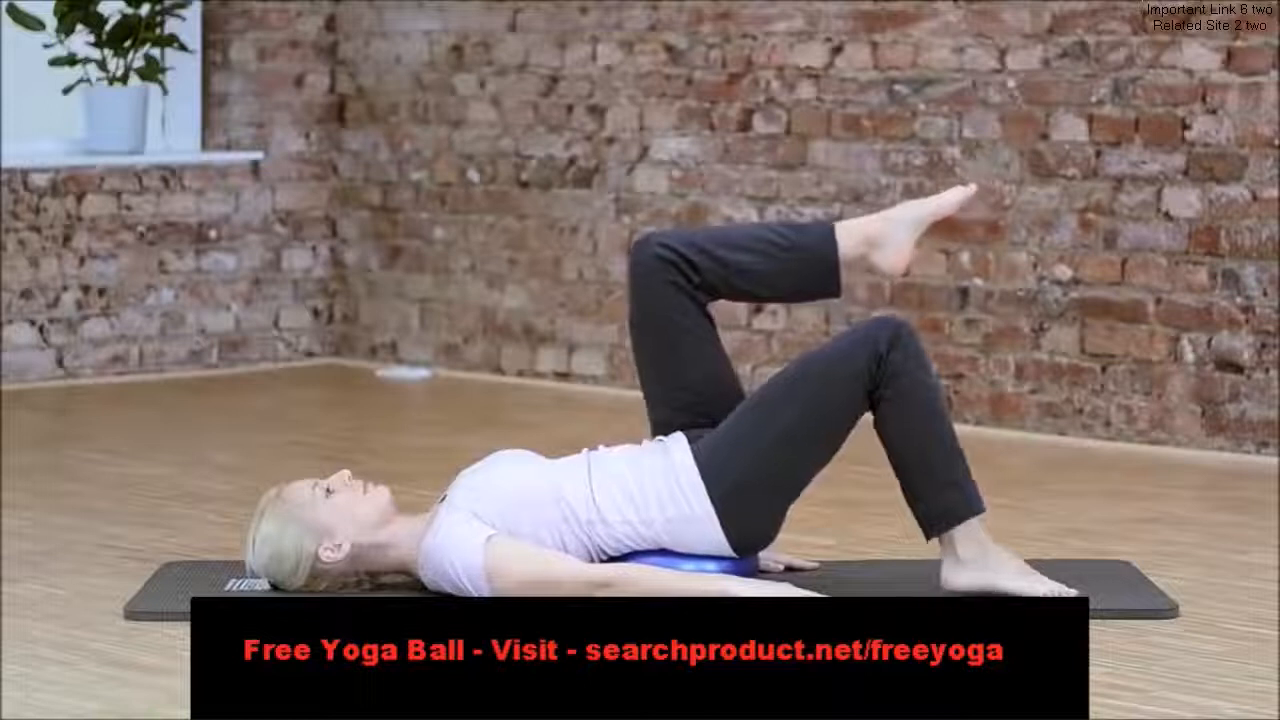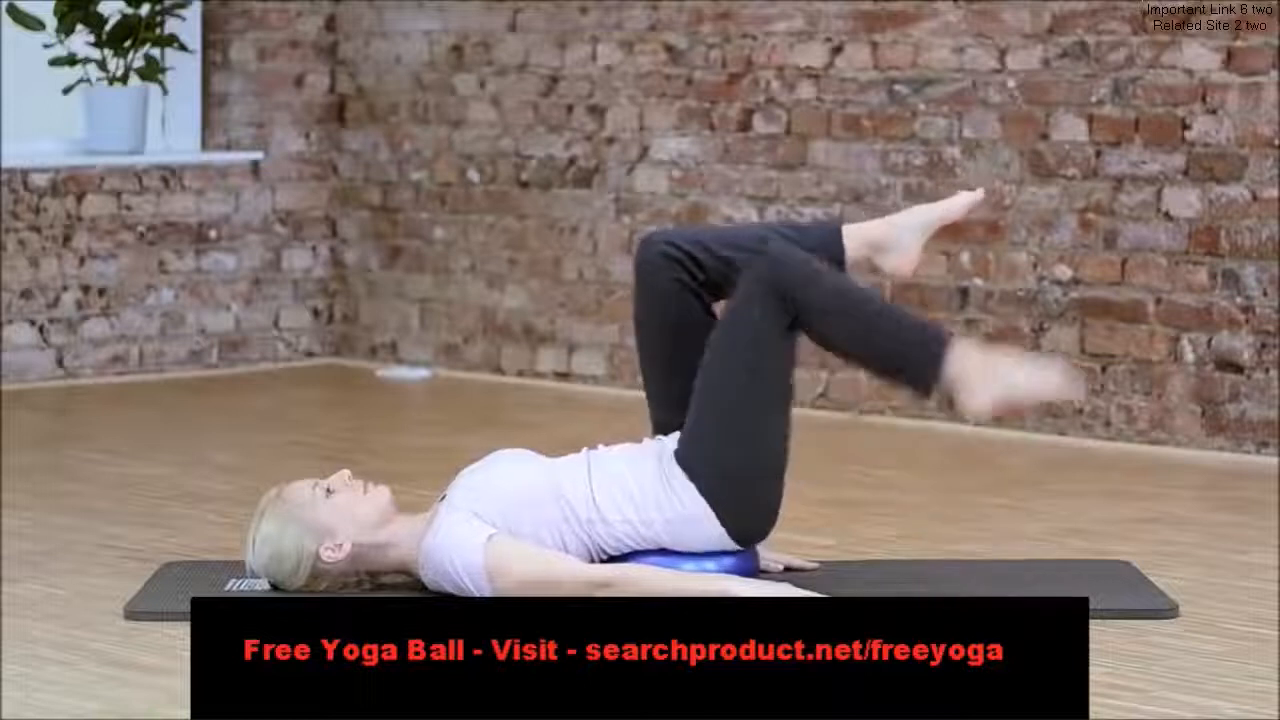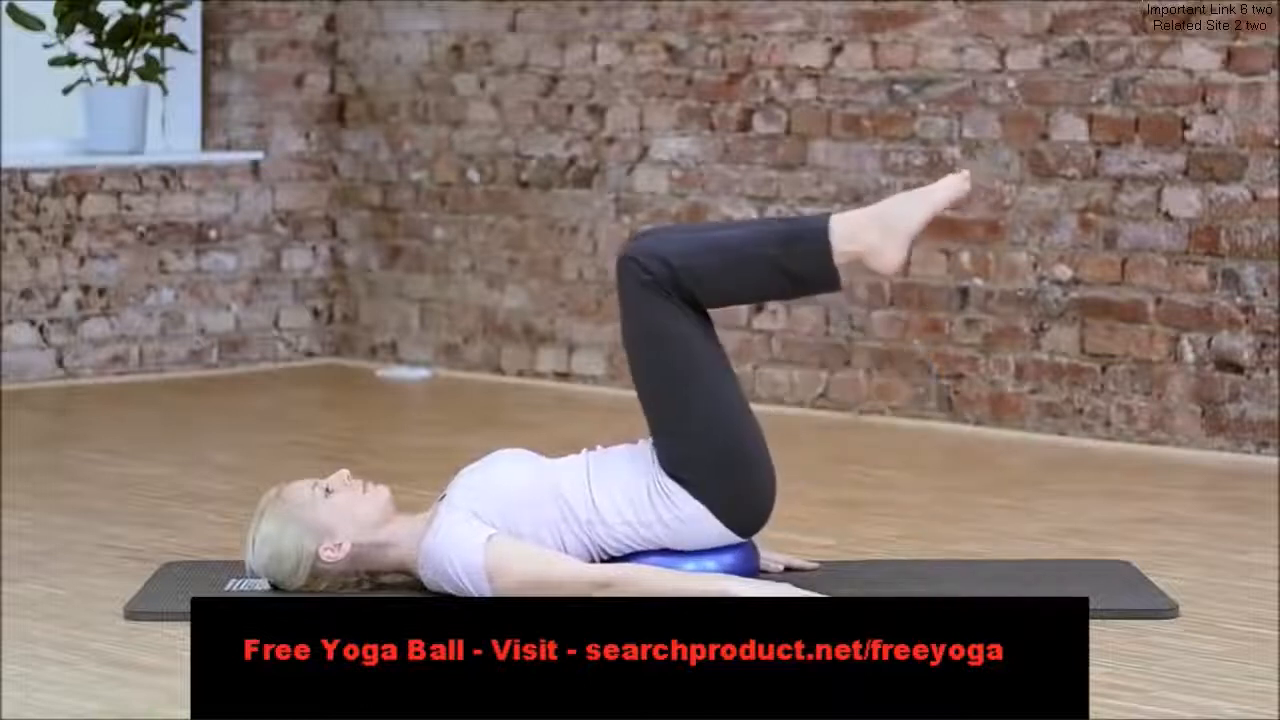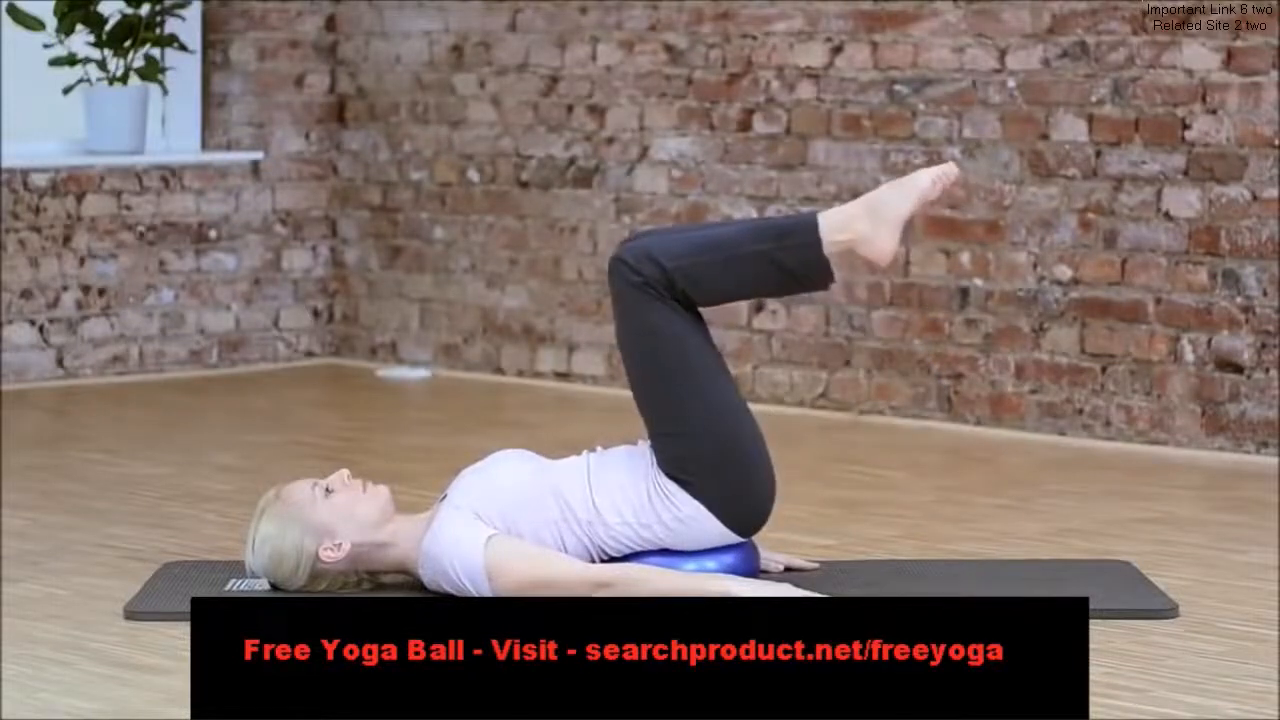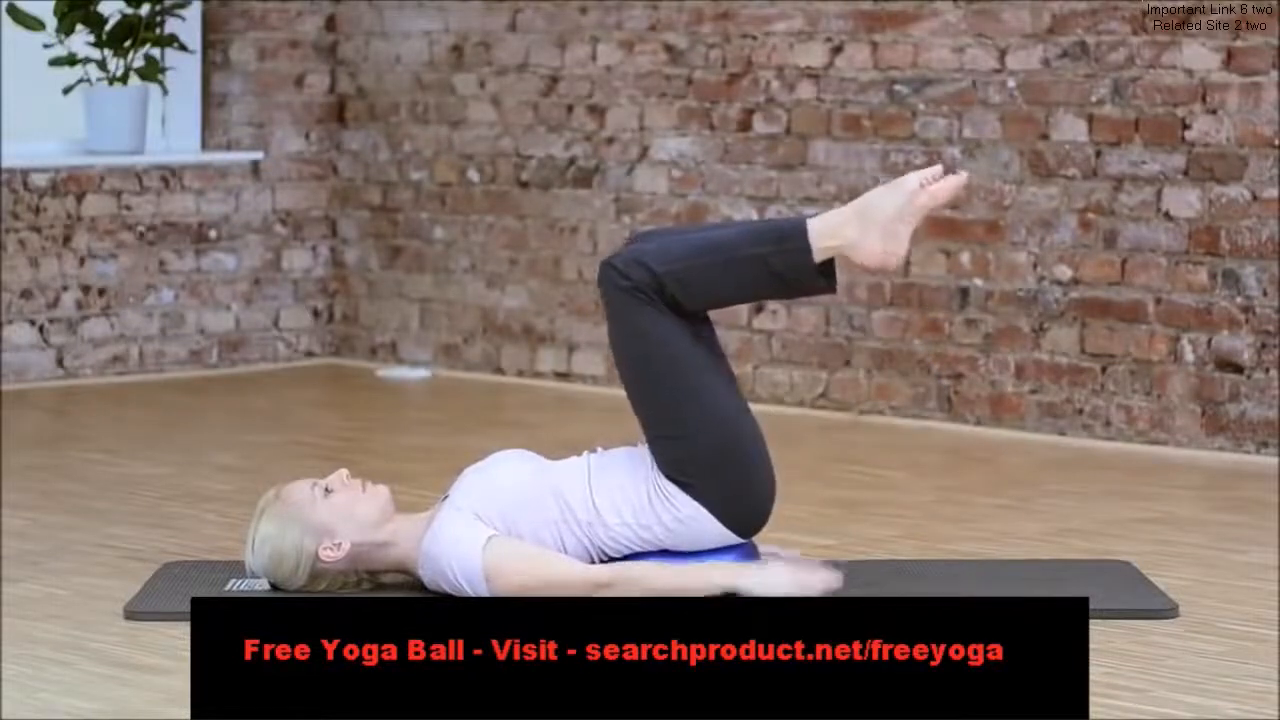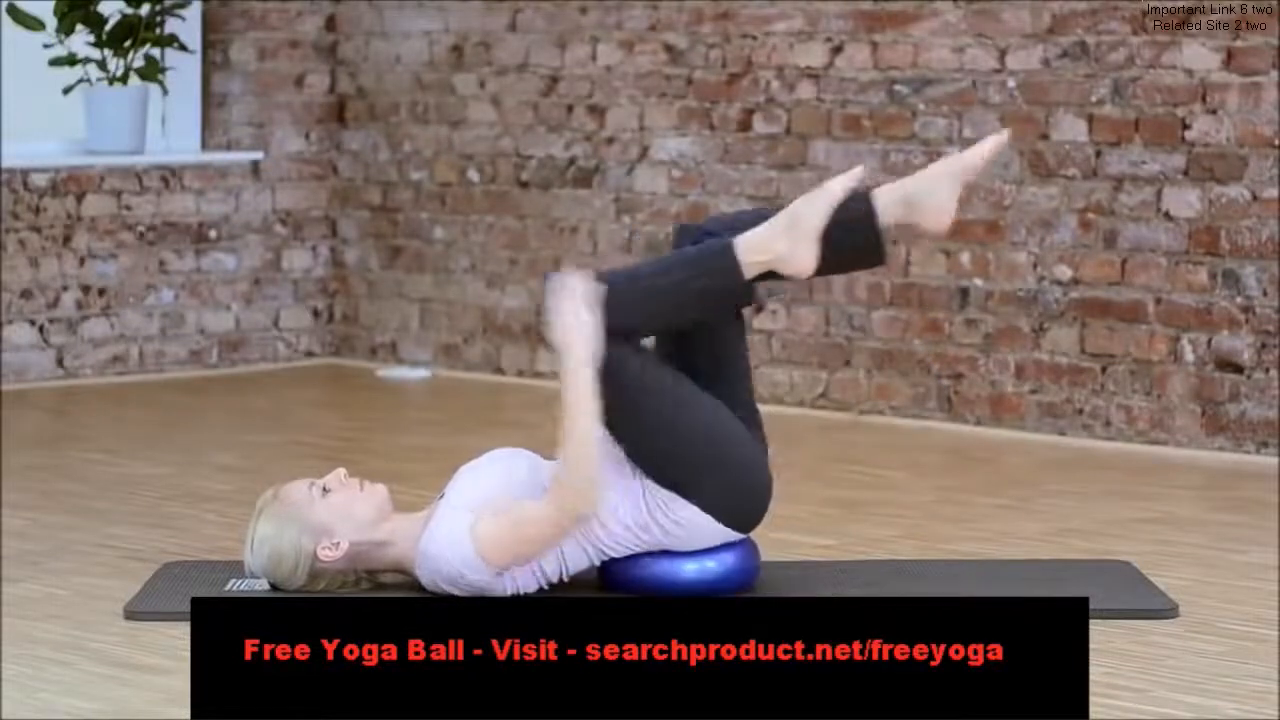
dt=0.5s
person 1, frame 1
left shoulder: (448, 517)
right shoulder: (448, 554)
right elbow: (600, 583)
right wrist: (749, 592)
left hip: (686, 461)
right hip: (715, 491)
left knee: (660, 258)
right knee: (883, 344)
left ankle: (863, 239)
right ankle: (967, 550)
person 1, frame 2
left shoulder: (453, 518)
right shoulder: (448, 554)
right elbow: (599, 583)
right wrist: (753, 593)
left hip: (687, 484)
right hip: (712, 493)
left knee: (669, 257)
right knee: (768, 275)
left ankle: (877, 240)
right ankle: (958, 370)
person 1, frame 3
left shoulder: (448, 518)
right shoulder: (446, 552)
right elbow: (597, 582)
right wrist: (749, 591)
left hip: (686, 488)
right hip: (710, 492)
left knee: (652, 261)
right knee: (649, 268)
left ankle: (856, 234)
right ankle: (855, 240)
person 1, frame 4
left shoulder: (451, 517)
right shoulder: (448, 552)
right elbow: (600, 583)
right wrist: (743, 591)
left hip: (700, 499)
right hip: (712, 494)
left knee: (647, 262)
right knee: (640, 271)
left ankle: (848, 231)
right ankle: (847, 228)
person 1, frame 5
left shoulder: (448, 520)
right shoulder: (447, 555)
right elbow: (599, 581)
right wrist: (742, 576)
left hip: (689, 493)
right hip: (709, 494)
left knee: (649, 260)
right knee: (632, 276)
left ankle: (842, 240)
right ankle: (840, 231)
person 1, frame 6
left shoulder: (444, 522)
right shoulder: (451, 554)
right elbow: (578, 503)
right wrist: (580, 350)
left hip: (695, 483)
right hip: (714, 492)
left knee: (704, 244)
right knee: (578, 314)
left ankle: (907, 203)
right ankle: (764, 248)
